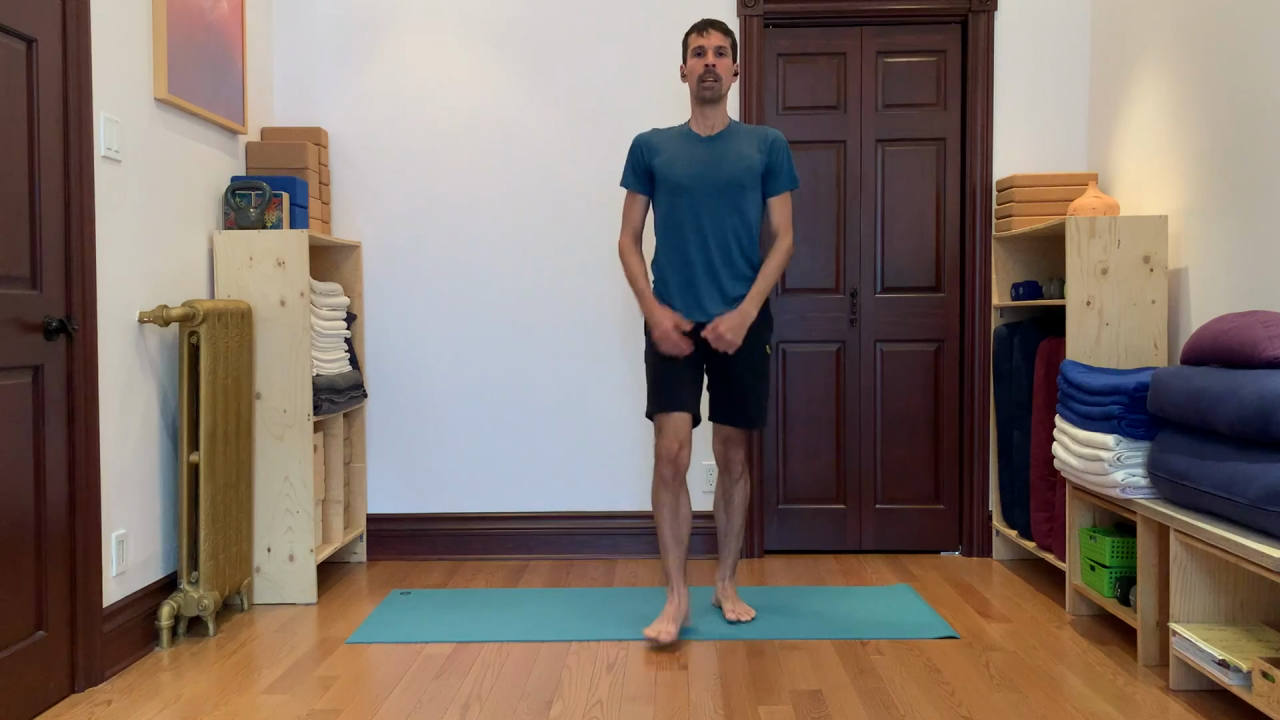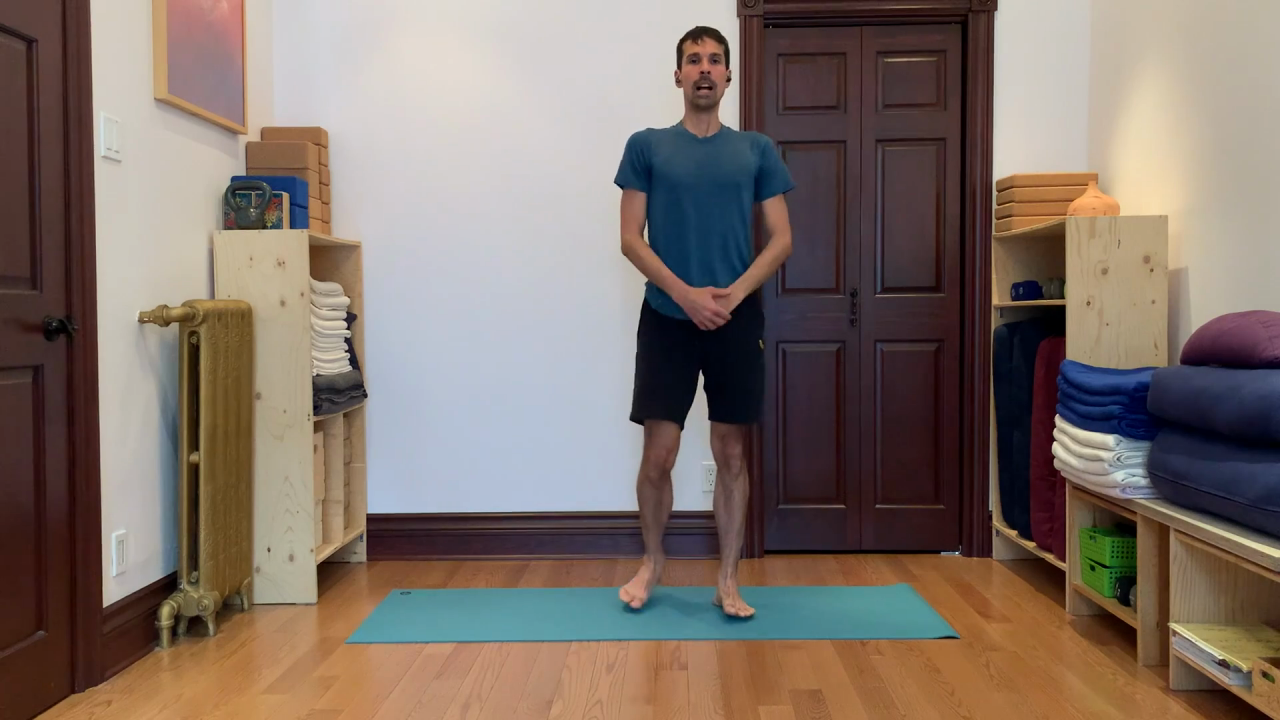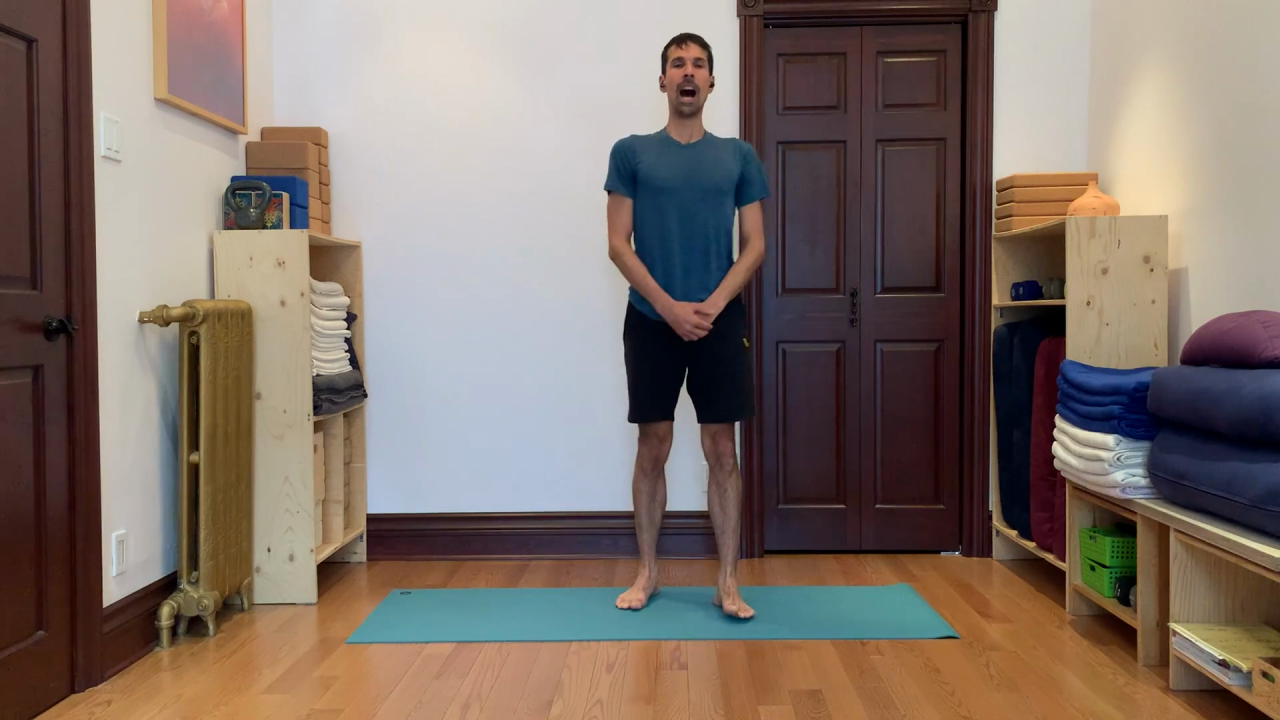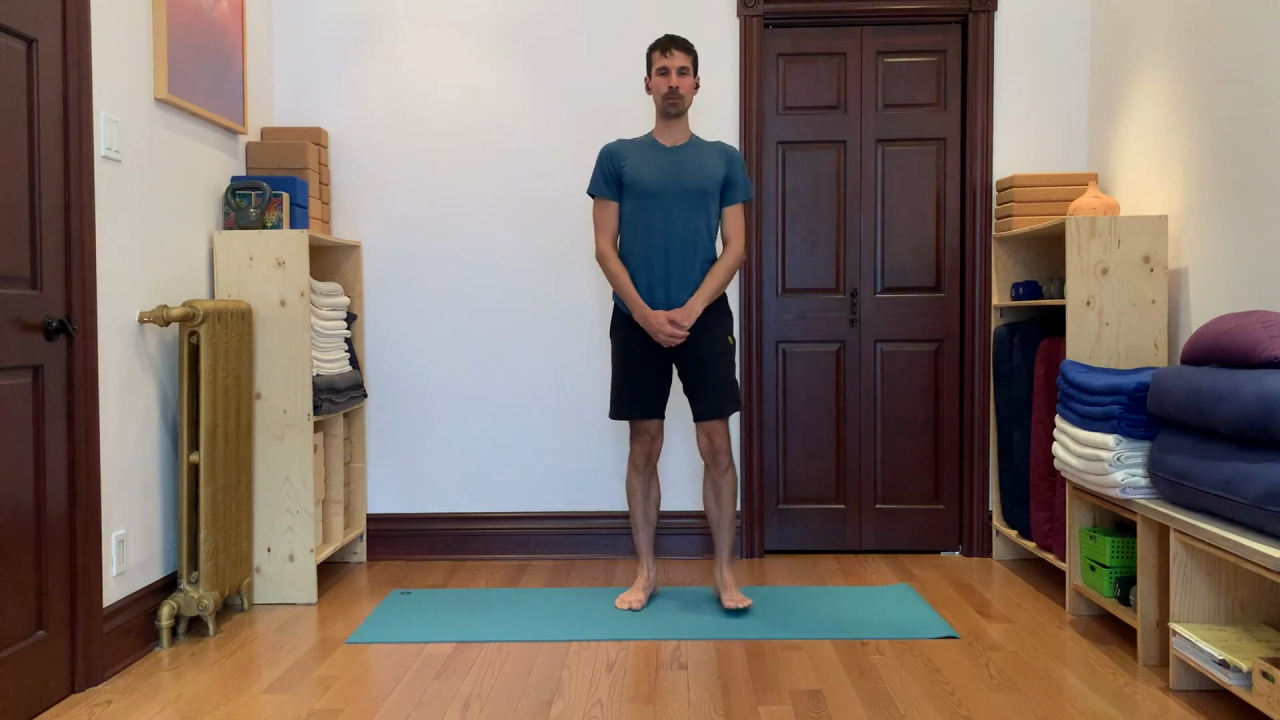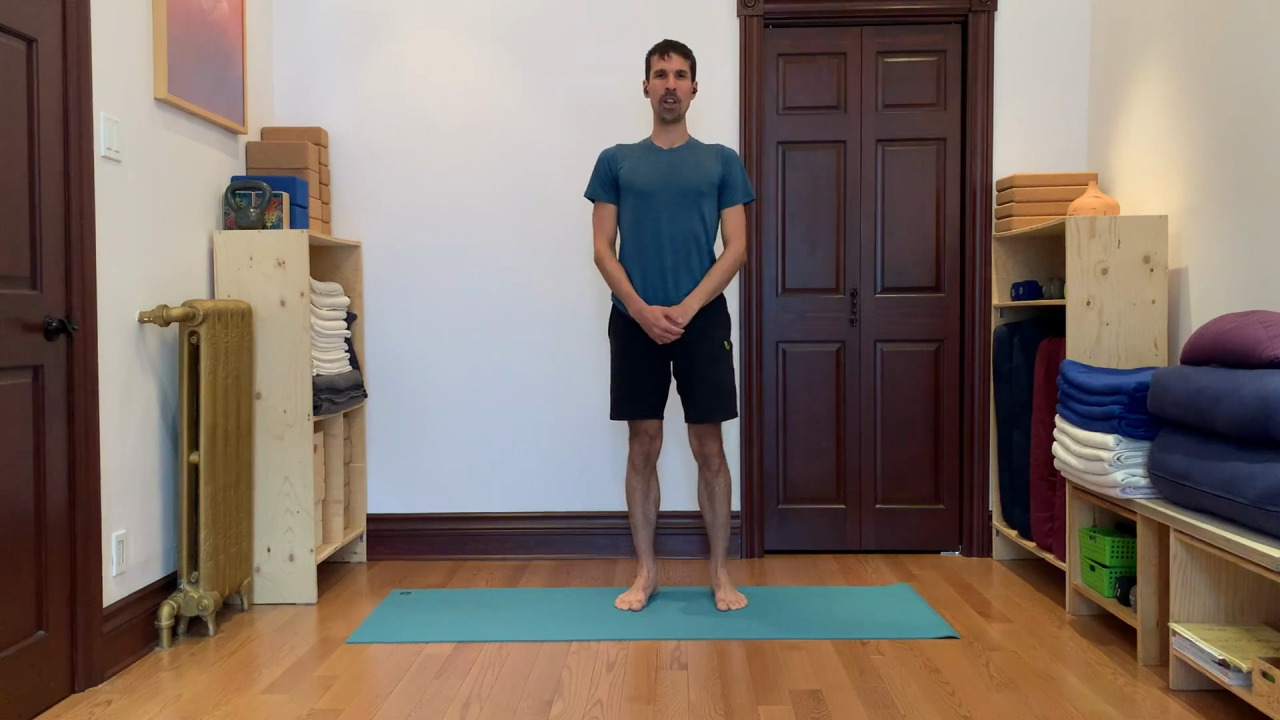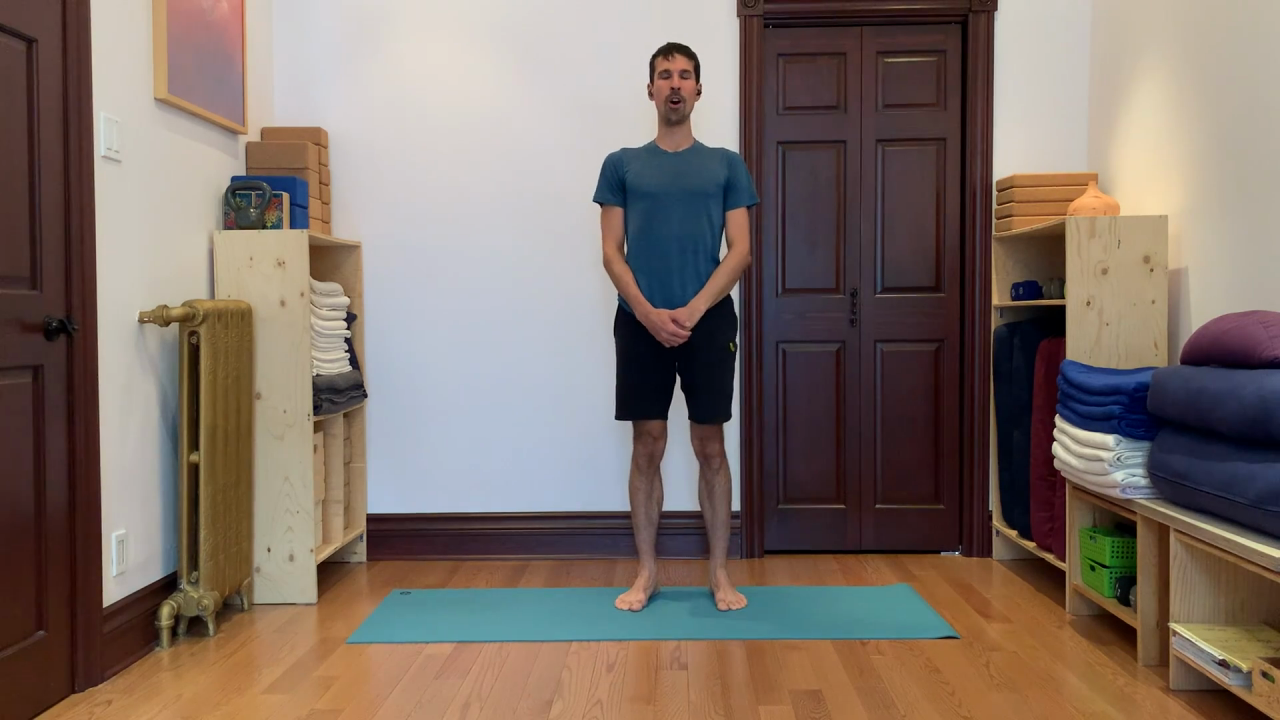
dt=0.2s
person 1, frame 1
left shoulder: (767, 145)
right shoulder: (651, 146)
left elbow: (783, 238)
right elbow: (629, 238)
left wrist: (743, 313)
right wrist: (651, 310)
left hip: (741, 323)
right hip: (672, 323)
left knee: (734, 456)
right knee: (671, 451)
left ankle: (725, 581)
right ankle: (676, 598)
person 1, frame 2
left shoulder: (757, 150)
right shoulder: (646, 146)
left elbow: (781, 240)
right elbow: (630, 238)
left wrist: (732, 295)
right wrist: (685, 294)
left hip: (737, 320)
right hip: (666, 318)
left knee: (731, 453)
right knee: (658, 454)
left ankle: (727, 580)
right ankle: (651, 563)
person 1, frame 3
left shoulder: (738, 156)
right shoulder: (631, 152)
left elbow: (754, 246)
right elbow: (619, 245)
left wrist: (711, 306)
right wrist: (668, 306)
left hip: (721, 322)
right hip: (651, 321)
left knee: (722, 452)
right knee: (652, 450)
left ankle: (727, 580)
right ankle: (647, 570)
person 1, frame 4
left shoulder: (724, 159)
right shoulder: (617, 157)
left elbow: (735, 248)
right elbow: (604, 247)
left wrist: (692, 310)
right wrist: (645, 313)
left hip: (706, 320)
right hip: (637, 322)
left knee: (717, 448)
right knee: (644, 449)
left ankle: (725, 573)
right ankle: (646, 571)
person 1, frame 5
left shoulder: (722, 161)
right shoulder: (616, 161)
left elbow: (736, 249)
right elbow: (603, 249)
left wrist: (687, 309)
right wrist: (641, 310)
left hip: (703, 320)
right hip: (635, 321)
left knee: (709, 449)
right knee: (643, 447)
left ankle: (719, 571)
right ankle: (646, 571)
person 1, frame 6
left shoulder: (725, 164)
right shoulder: (621, 164)
left elbow: (740, 251)
right elbow: (612, 252)
left wrist: (693, 310)
right wrist: (648, 313)
left hip: (709, 320)
right hip: (640, 323)
left knee: (710, 448)
right knee: (647, 448)
left ankle: (719, 571)
right ankle: (646, 571)
